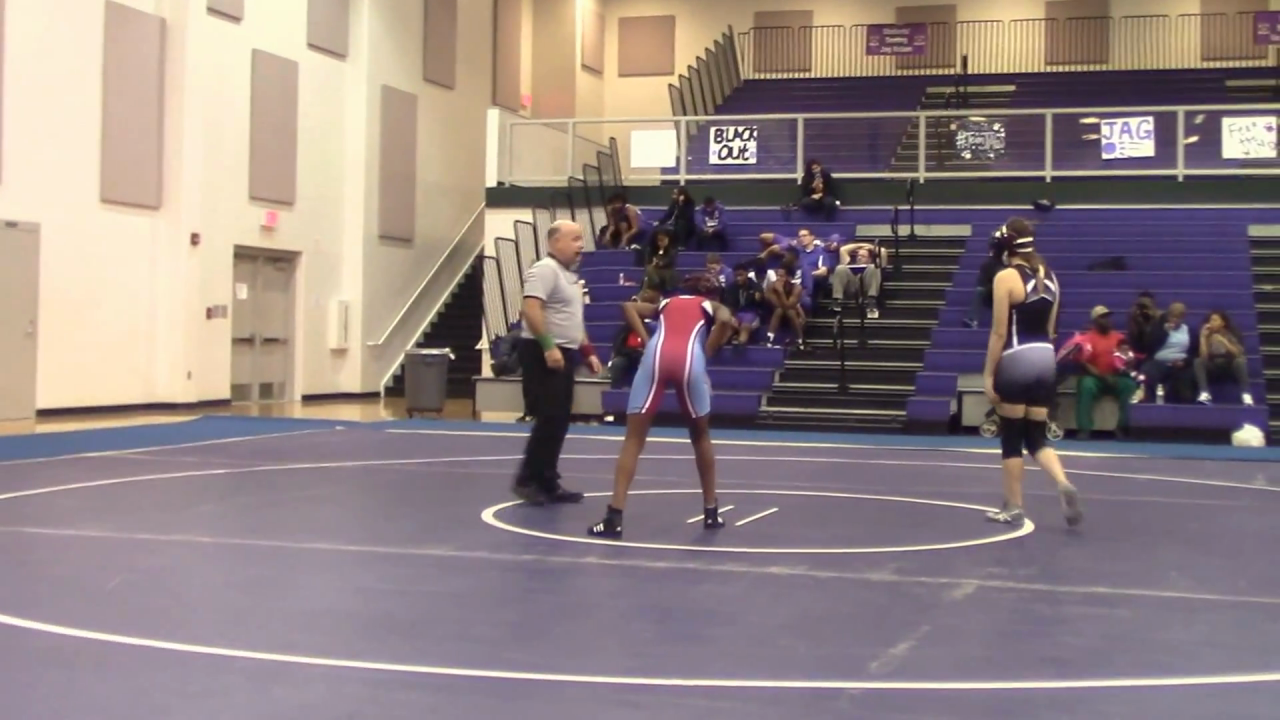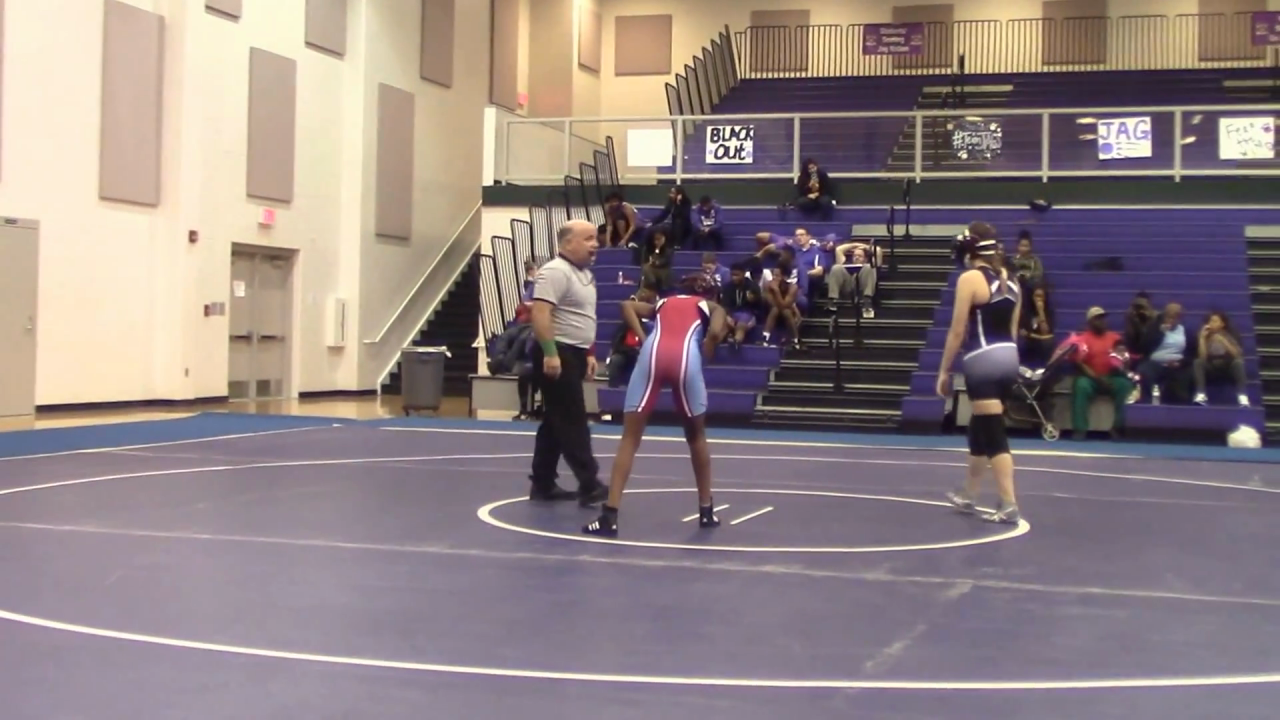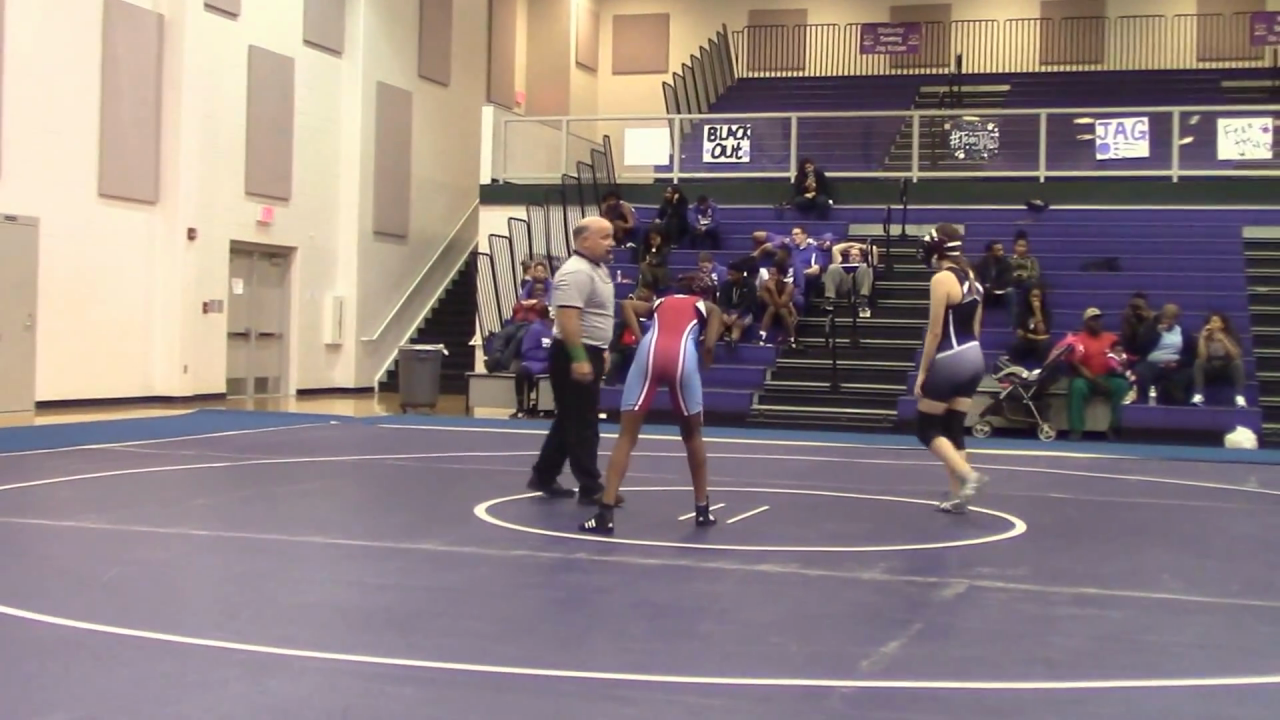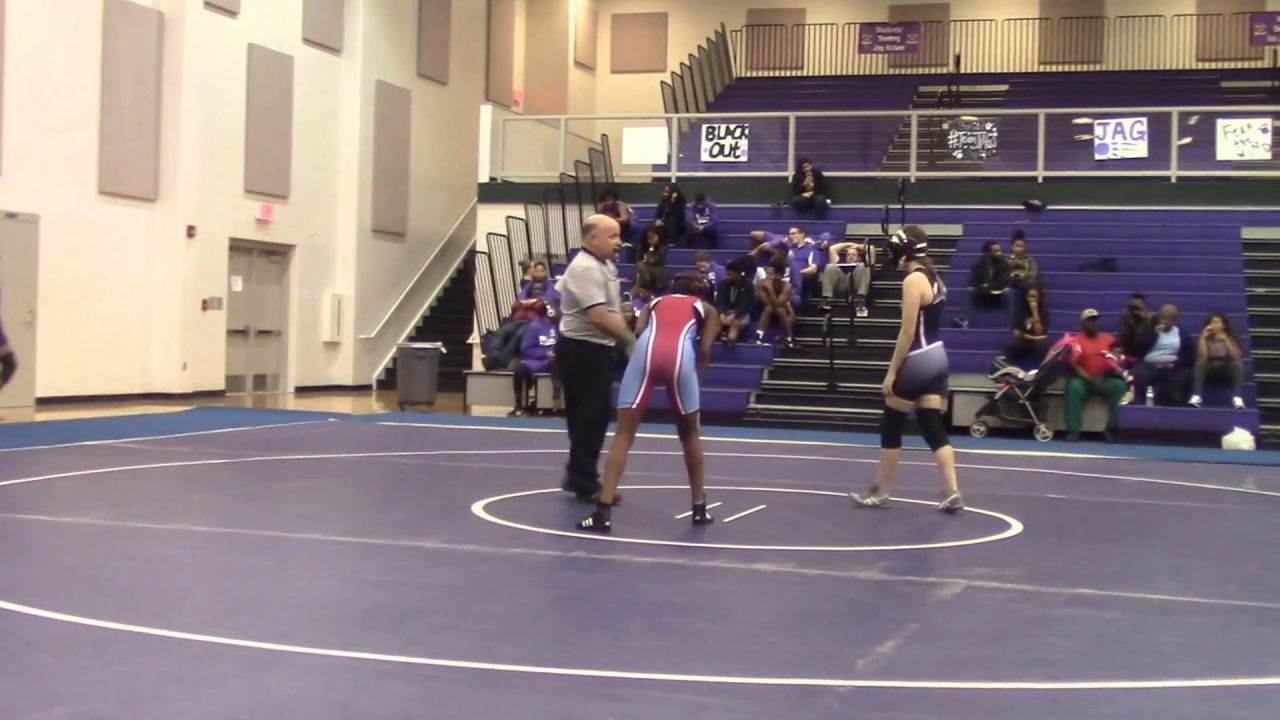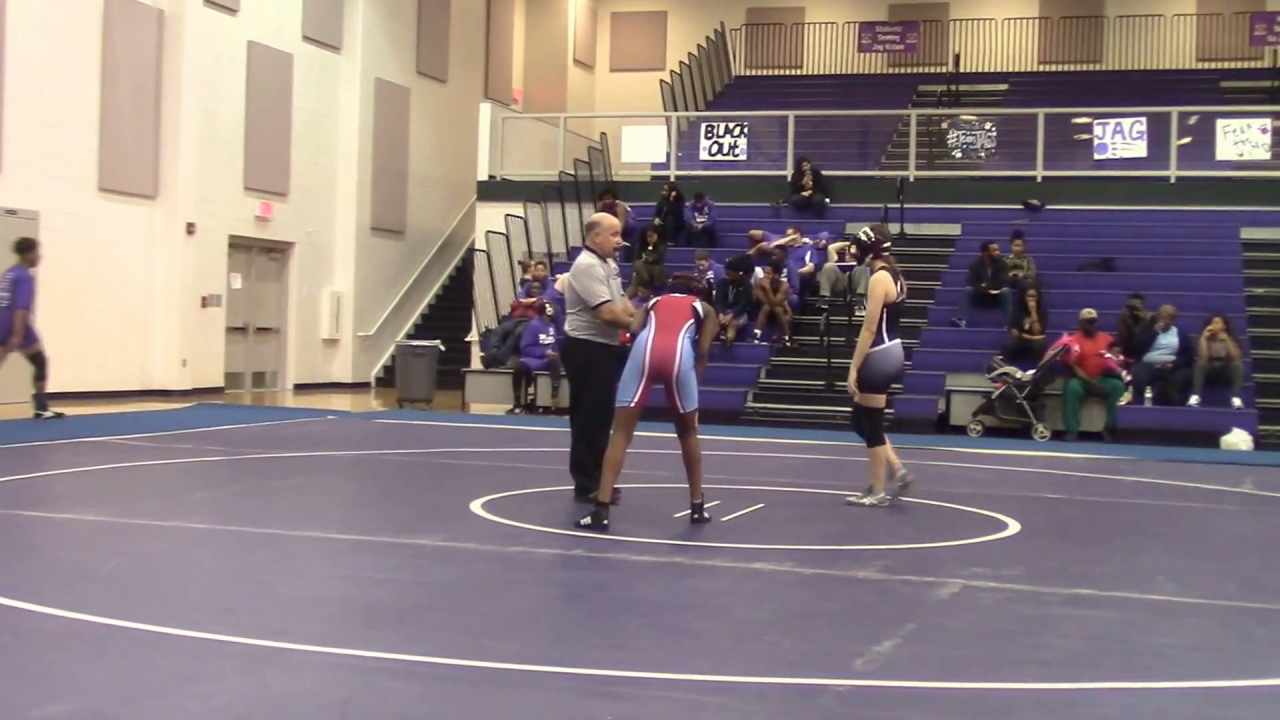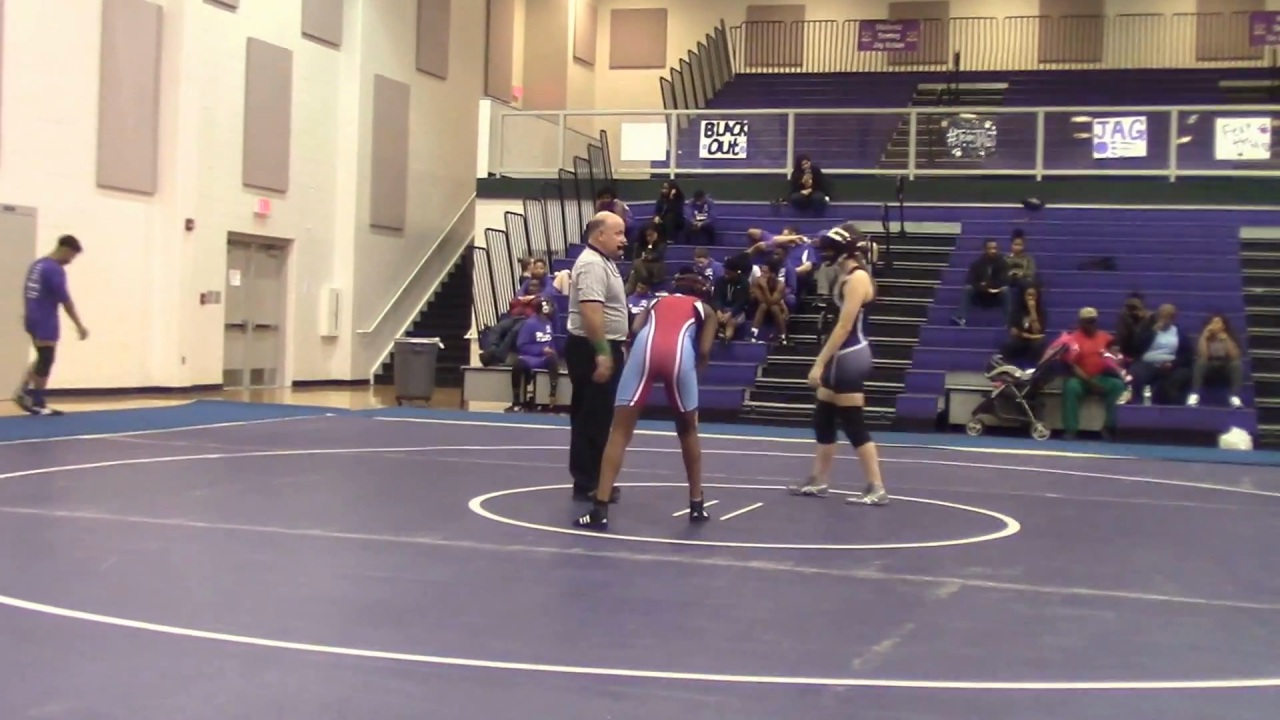
dt=0.3s
person 1, frame 1
left shoulder: (1006, 277)
right shoulder: (1049, 277)
left elbow: (999, 332)
right elbow: (1049, 328)
left wrist: (989, 375)
left hip: (1016, 361)
right hip: (1045, 359)
left knee: (1011, 438)
right knee: (1035, 437)
left ankle: (1013, 507)
right ankle: (1064, 486)
person 1, frame 2
left shoulder: (969, 279)
right shoulder: (1009, 279)
left elbow: (958, 331)
right elbow: (1012, 328)
left wrist: (944, 371)
left hip: (983, 361)
right hip: (1008, 357)
left knee: (993, 435)
right knee: (979, 430)
left ankle: (1009, 504)
right ankle: (969, 495)
person 1, frame 3
left shoulder: (941, 279)
right shoulder: (972, 278)
left elbow: (935, 332)
left wrist: (922, 372)
left hip: (951, 360)
right hip: (974, 358)
left knee: (927, 428)
right knee: (953, 429)
left ankle: (968, 476)
right ankle: (957, 495)
person 1, frame 4
left shoulder: (913, 281)
right shoulder: (933, 278)
left elbow: (908, 332)
left wrist: (892, 372)
left hip: (917, 360)
right hip: (936, 356)
left knee: (891, 426)
right knee: (934, 429)
left ankle: (880, 491)
right ankle: (952, 492)
person 1, frame 5
left shoulder: (878, 279)
right shoulder: (894, 276)
left elbow: (869, 329)
left wrist: (853, 368)
left hip: (879, 356)
right hip: (893, 353)
left knee: (869, 423)
right knee: (866, 421)
left ankle: (877, 491)
right ankle: (897, 470)
person 1, frame 6
left shoulder: (858, 279)
right shoulder: (846, 277)
left elbow: (845, 326)
left wrist: (819, 363)
right wrist: (824, 361)
left hip: (851, 357)
right hip: (841, 356)
left knee: (853, 425)
right knee: (823, 419)
left ankle: (876, 489)
right ankle: (818, 480)
person 2, frame 1
left shoulder: (570, 274)
right shoulder: (545, 269)
right elbow: (531, 309)
left wrist: (588, 352)
right wrist: (548, 347)
left hip: (565, 356)
right hip: (543, 355)
left knee: (558, 421)
right knee: (550, 418)
left ankle: (547, 484)
right ankle: (528, 479)
person 2, frame 2
left shoulder: (584, 273)
right shoulder: (556, 272)
right elbow: (540, 313)
left wrist: (588, 353)
right wrist: (549, 352)
left hip: (573, 355)
right hip: (557, 356)
left knee: (556, 421)
right knee: (572, 420)
left ankle: (543, 484)
right ankle: (589, 485)
person 2, frame 3
left shoulder: (598, 269)
right shoulder: (576, 272)
right elbow: (567, 318)
left wrist: (601, 350)
right wrist: (579, 358)
left hip: (589, 353)
right hip: (575, 355)
left knee: (570, 420)
right knee: (583, 423)
left ankle: (543, 476)
right ankle: (590, 488)
person 2, frame 4
left shoulder: (605, 265)
right shoulder: (585, 268)
left elbow: (613, 308)
right elbow: (598, 316)
left wrist: (628, 335)
right wrist: (629, 339)
left hip: (596, 350)
right hip: (582, 351)
left knee: (595, 417)
right knee: (589, 419)
left ankle: (577, 475)
right ankle: (587, 485)
person 2, frame 5
left shoulder: (607, 263)
right shoulder: (588, 266)
left elbow: (620, 303)
right elbow: (607, 313)
left wrist: (637, 316)
left hip: (603, 349)
right hip: (587, 351)
left knee: (600, 418)
right knee: (590, 419)
left ankle: (594, 479)
right ankle: (586, 485)
person 2, frame 6
left shoulder: (606, 262)
right shoulder: (592, 264)
right elbow: (591, 313)
left wrist: (617, 348)
right wrist: (602, 353)
left hip: (606, 349)
right hip: (594, 351)
left knee: (599, 416)
right knee: (592, 417)
left ankle: (592, 479)
right ankle: (586, 483)
person 3, frame 1
left shoulder: (665, 303)
right shoulder: (713, 306)
left elbow: (629, 307)
right elbow: (725, 322)
left wrist: (647, 341)
right wrist: (706, 355)
left hip: (656, 355)
right hip: (690, 358)
left knee: (633, 440)
right knee: (700, 437)
left ankle: (614, 518)
right ankle: (711, 512)
person 3, frame 2
left shoulder: (663, 303)
right shoulder: (712, 307)
left elbow: (628, 306)
right elbow: (714, 334)
left wrist: (644, 340)
right wrist: (701, 362)
left hip: (653, 354)
right hip: (686, 356)
left knee: (630, 439)
right knee: (696, 437)
left ankle: (609, 516)
right ankle: (706, 511)
person 3, frame 3
left shoulder: (661, 302)
right shoulder: (709, 307)
left elbow: (627, 305)
right elbow: (709, 344)
left wrist: (641, 339)
right wrist: (699, 369)
left hip: (650, 352)
right hip: (683, 355)
left knee: (626, 437)
right knee: (692, 436)
left ankle: (605, 514)
right ankle: (702, 510)
person 3, frame 4
left shoulder: (657, 302)
right shoulder: (706, 309)
left elbow: (638, 331)
right elbow: (703, 351)
right wrist: (695, 376)
left hip: (647, 351)
right hip: (680, 354)
left knee: (623, 435)
right knee: (689, 435)
left ankle: (603, 513)
right ankle: (699, 508)
person 3, frame 5
left shoulder: (655, 301)
right shoulder: (705, 309)
left elbow: (635, 330)
right elbow: (702, 351)
right wrist: (693, 378)
left hip: (645, 349)
right hip: (679, 353)
left knee: (621, 434)
right knee: (688, 433)
left ankle: (601, 511)
right ankle: (697, 507)
person 3, frame 6
left shoulder: (658, 301)
right shoulder: (705, 309)
left elbow: (636, 329)
right elbow: (704, 350)
right wrist: (692, 374)
left hip: (647, 346)
right hip: (679, 350)
left knee: (620, 431)
right knee: (688, 431)
left ankle: (600, 509)
right ankle: (697, 504)
